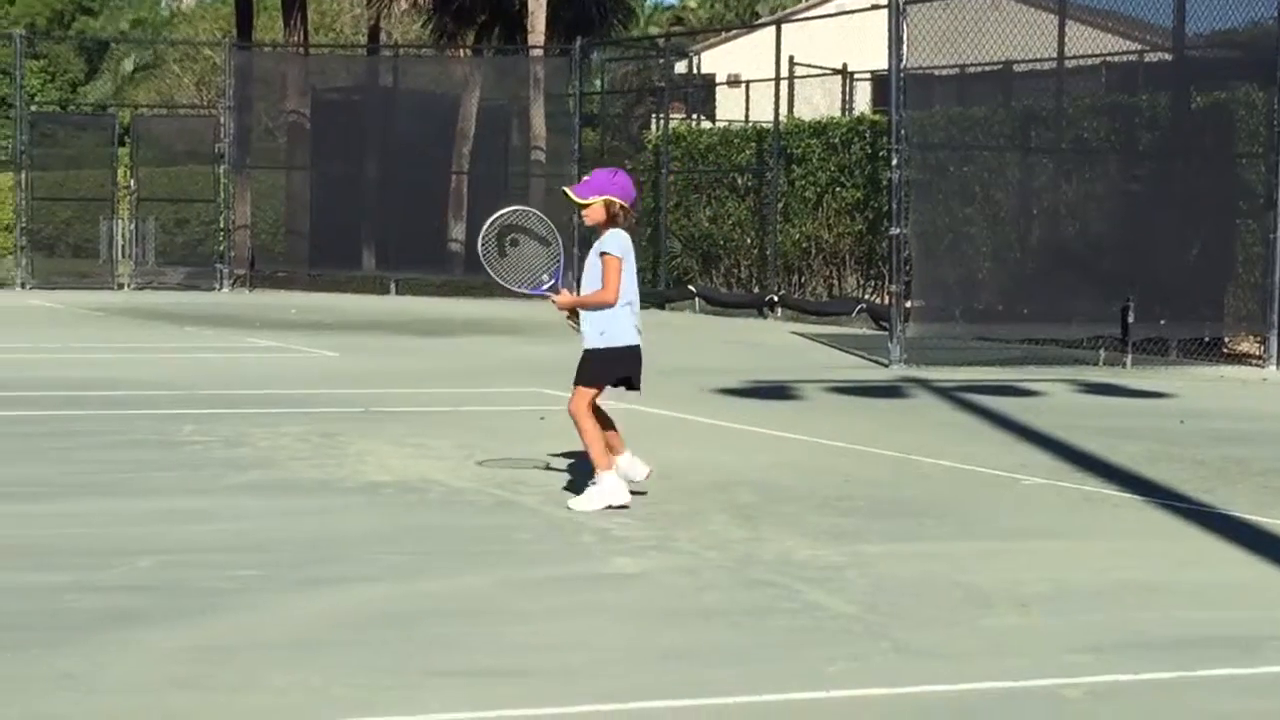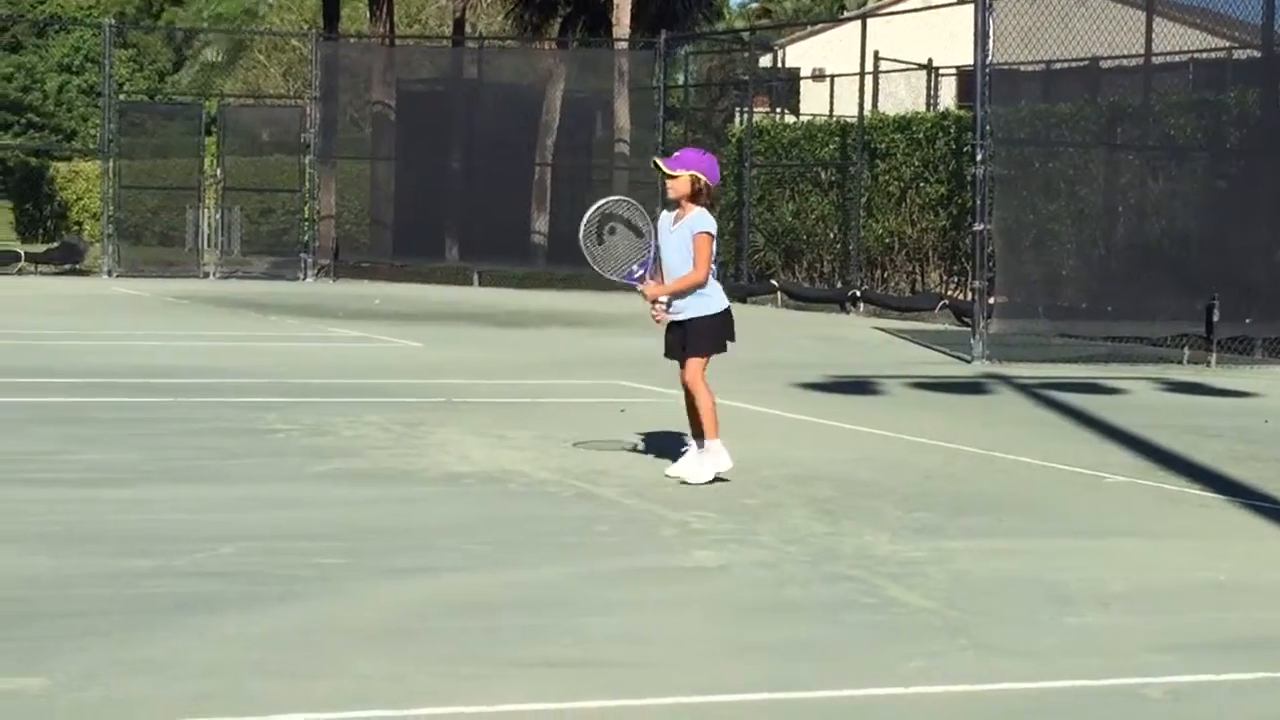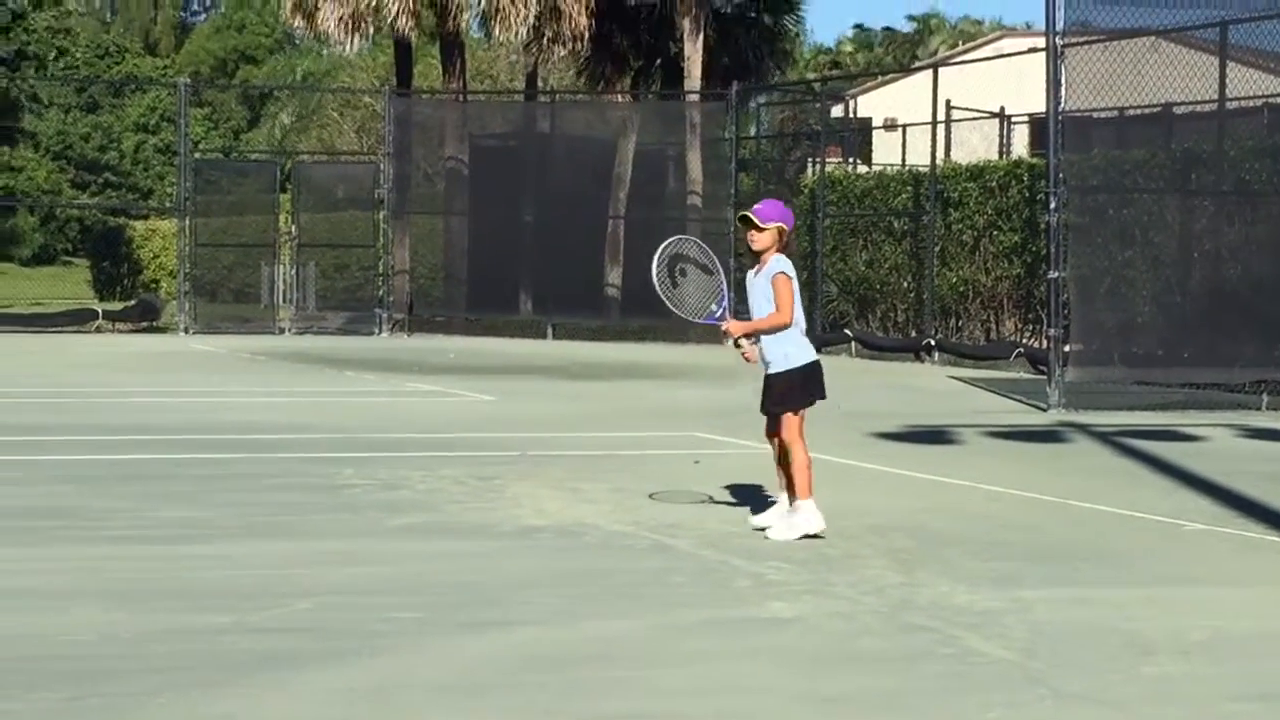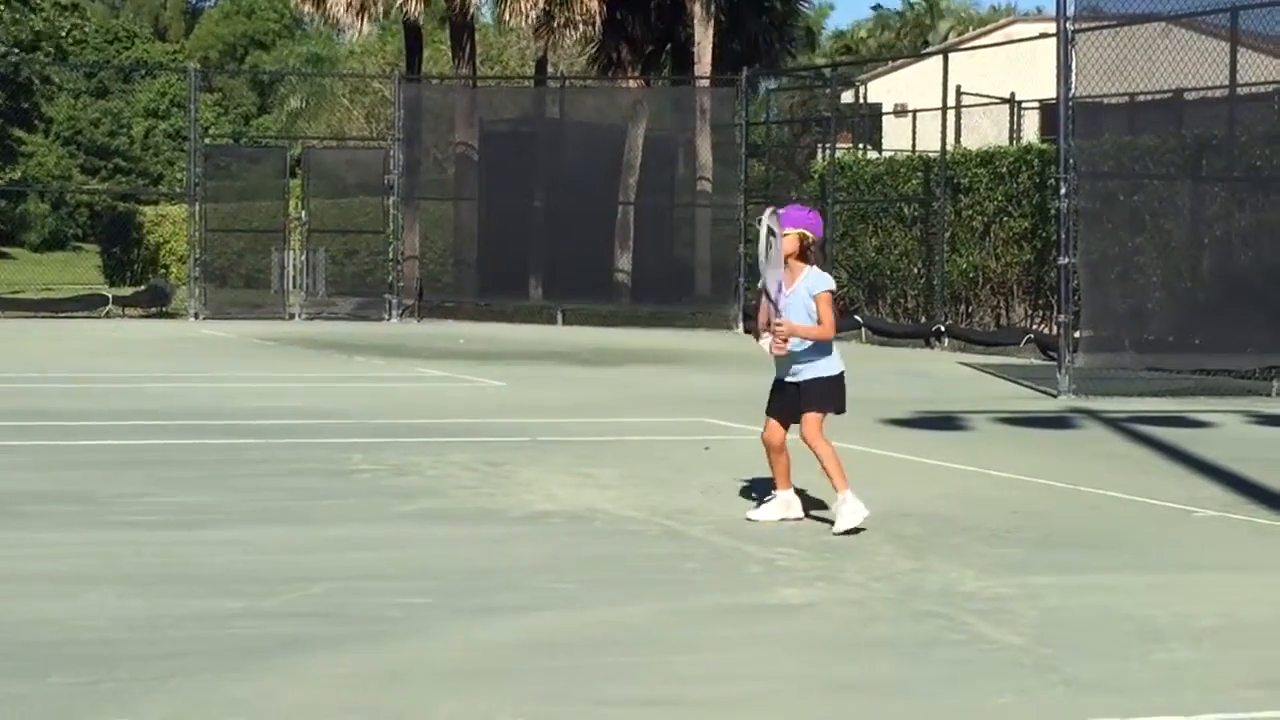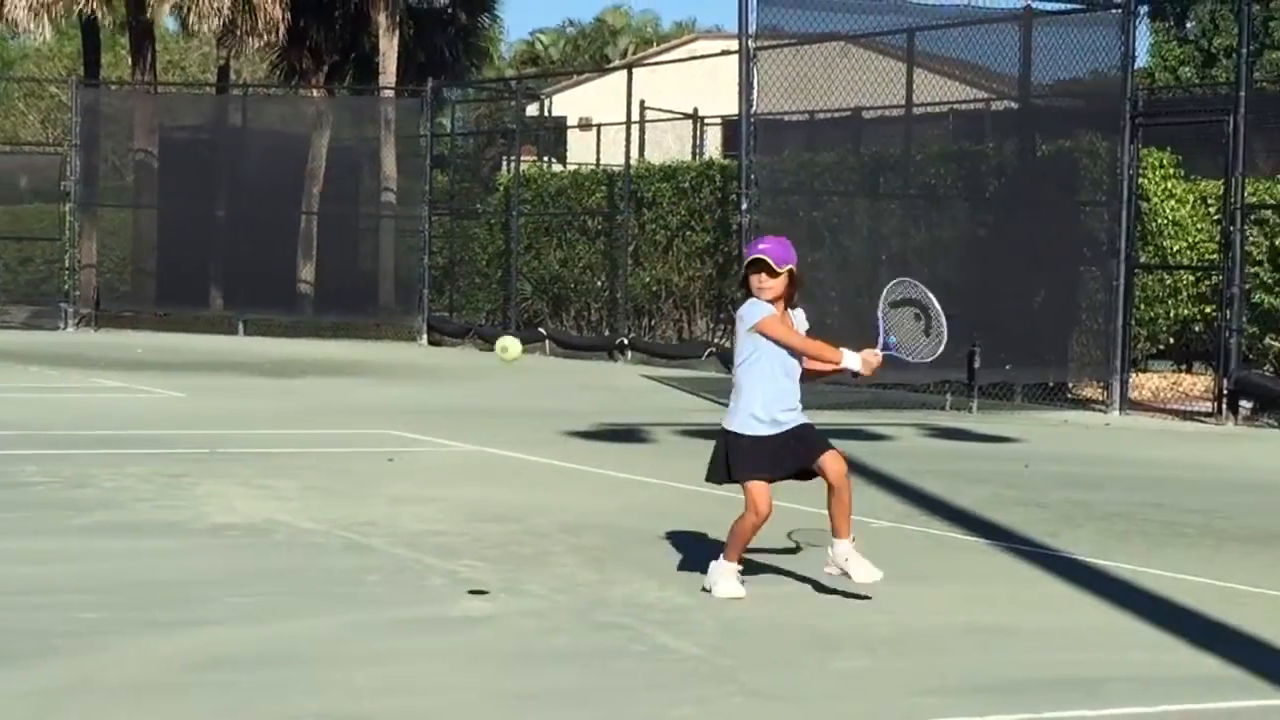
dt=1s
person 1, frame 1
left shoulder: (613, 241)
right shoulder: (605, 241)
left elbow: (609, 296)
left wrist: (571, 303)
right wrist: (579, 311)
left hip: (614, 343)
right hip: (603, 342)
left knee: (579, 406)
right knee: (584, 406)
left ankle: (609, 484)
right ankle: (624, 462)
person 1, frame 2
left shoulder: (702, 222)
right shoulder: (665, 219)
left elbow: (701, 275)
left wrist: (660, 291)
right wrist: (659, 302)
left hip: (704, 312)
right hip: (680, 314)
left knee: (693, 377)
right knee: (686, 379)
left ankle: (714, 453)
right ankle: (701, 446)
person 1, frame 3
left shoulder: (780, 266)
right shoulder: (753, 274)
left elbow: (784, 316)
left wrist: (743, 328)
right wrist: (754, 343)
left hip: (793, 364)
right hip: (776, 367)
left knee: (790, 434)
right knee: (775, 435)
left ankle: (805, 512)
right ankle: (790, 502)
person 1, frame 4
left shoulder: (819, 280)
left elbow: (827, 333)
right elbow: (762, 327)
left wrist: (791, 331)
right wrist: (768, 342)
left hip: (822, 373)
right hip: (788, 374)
left knee: (812, 431)
right knee: (771, 436)
left ankle: (847, 501)
right ankle: (785, 499)
person 1, frame 5
left shoulder: (795, 316)
right shoulder: (753, 311)
left elbow: (804, 364)
right elbow: (809, 348)
left wrist: (852, 359)
right wrist: (853, 359)
left hip: (789, 424)
right hip: (748, 428)
left knee: (836, 470)
right knee: (760, 507)
left ankle: (842, 550)
right ankle: (726, 567)
